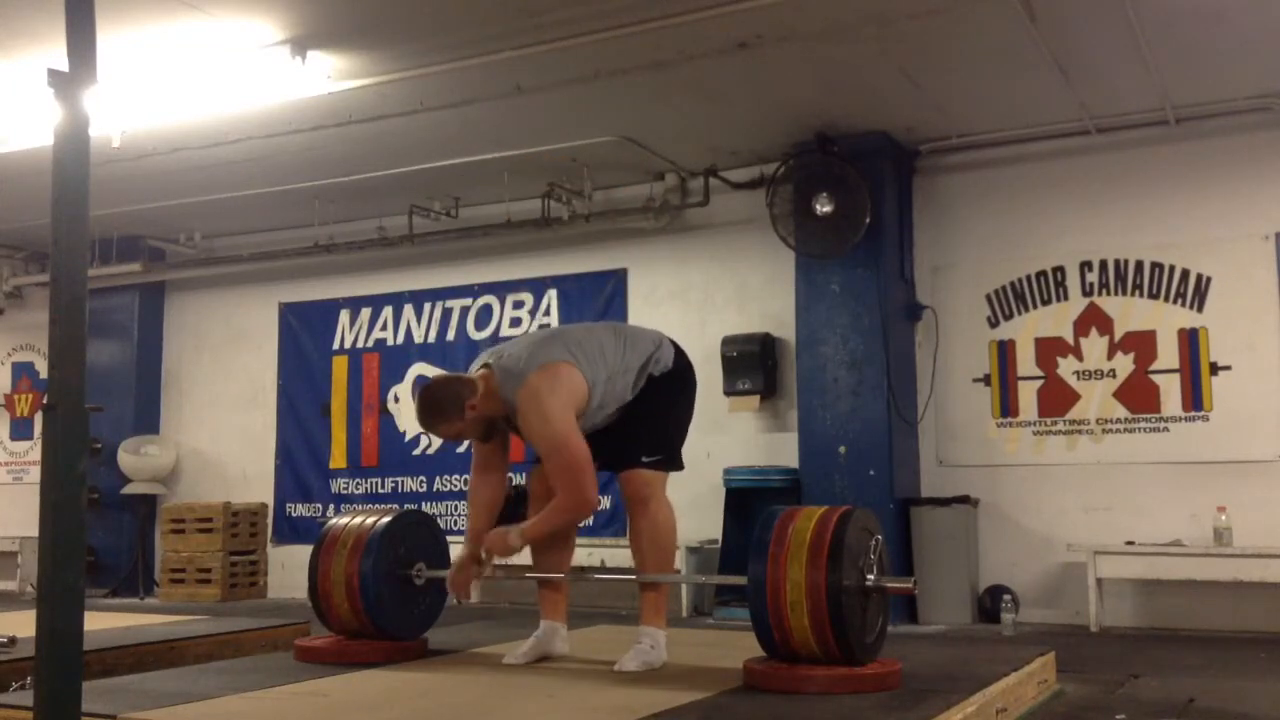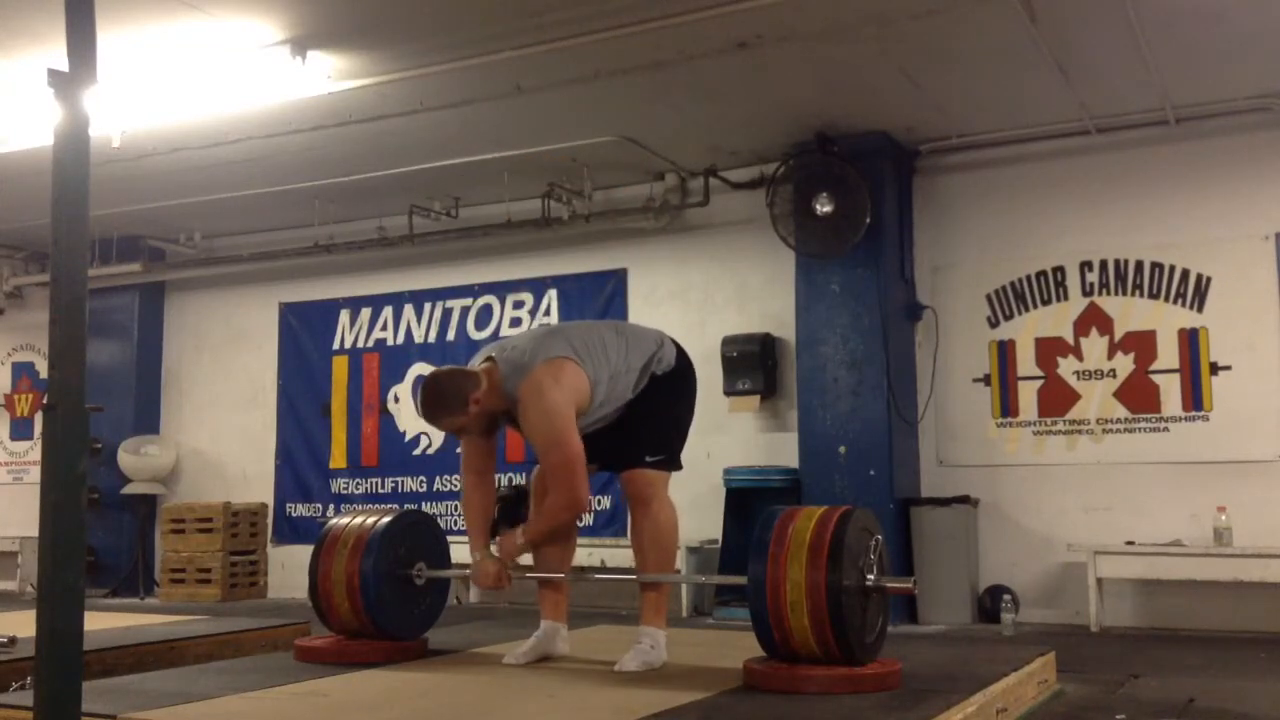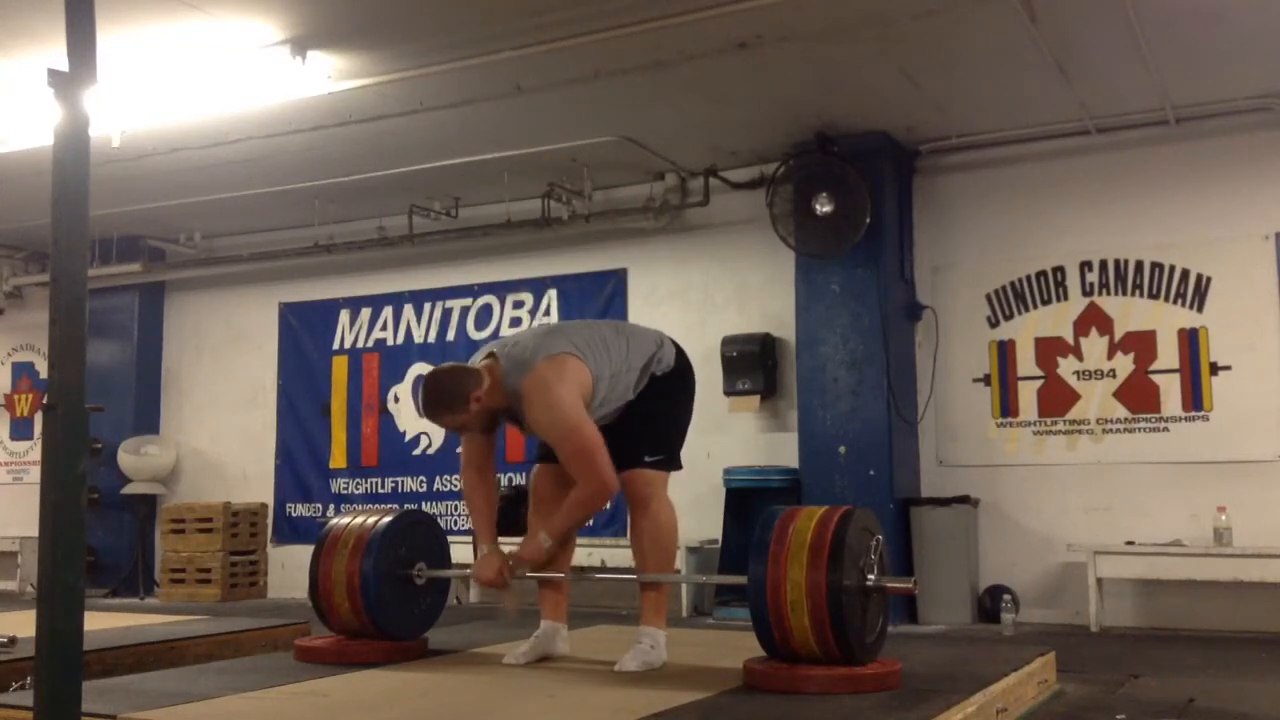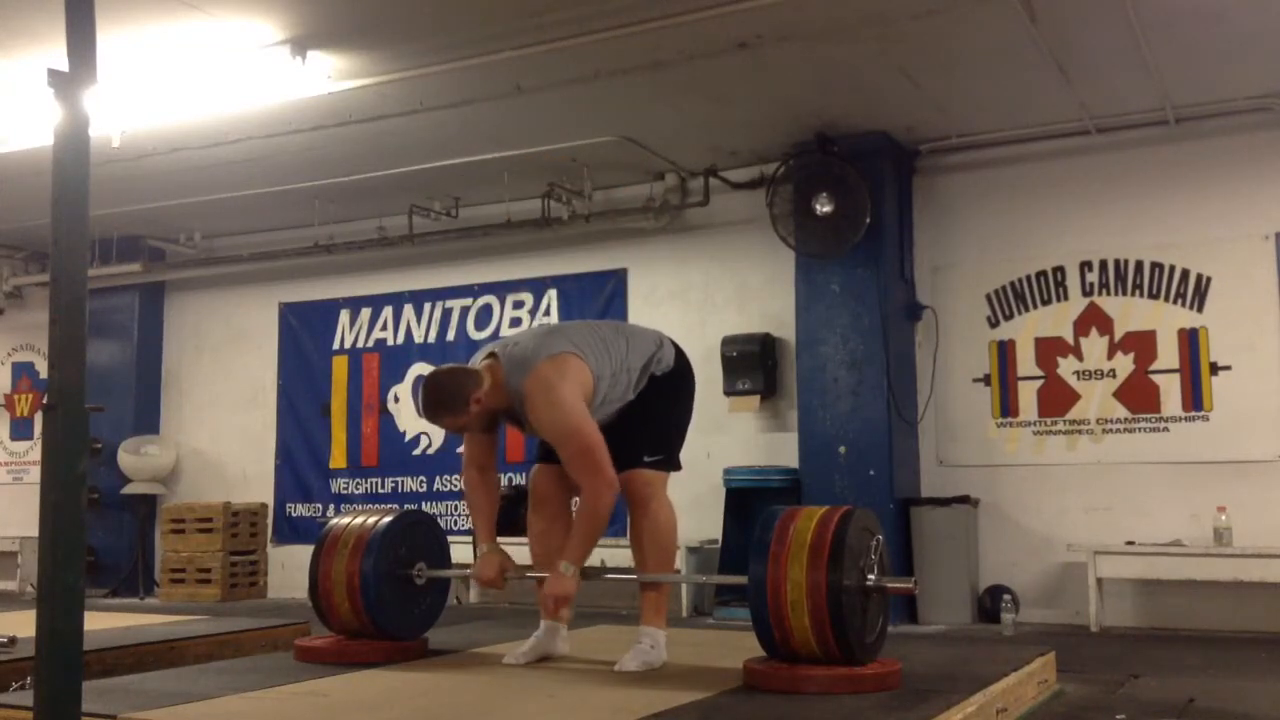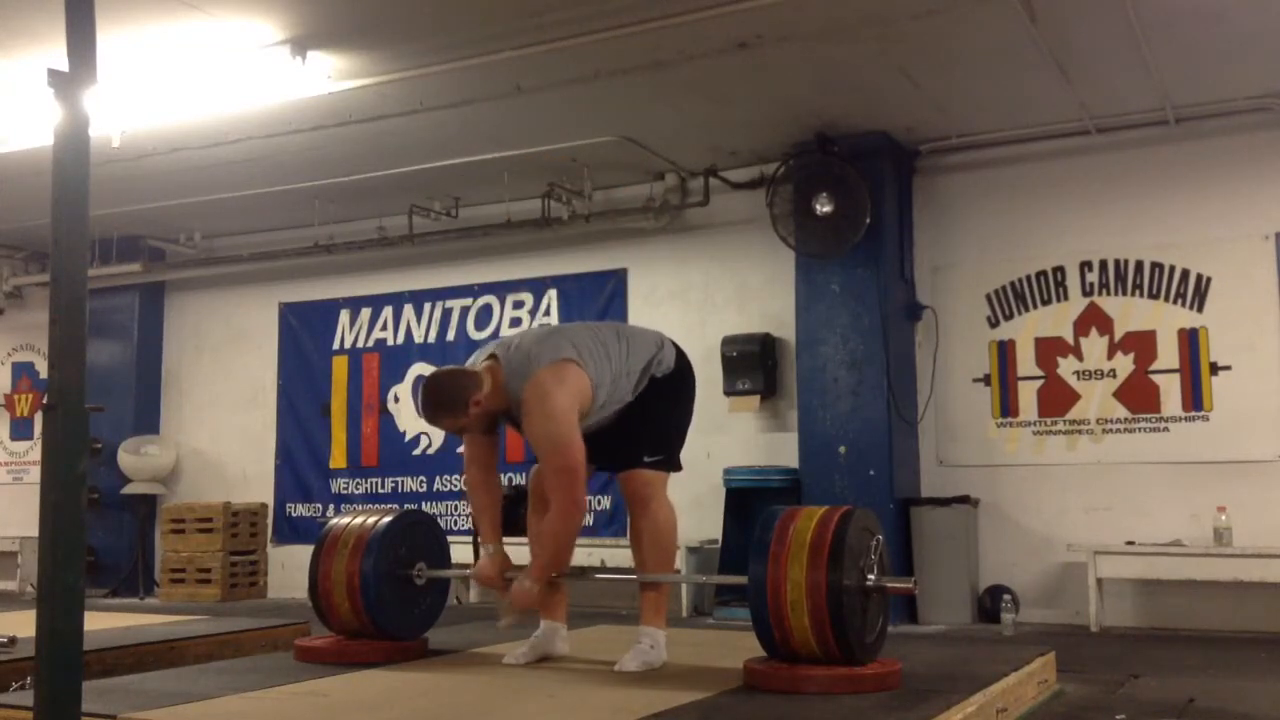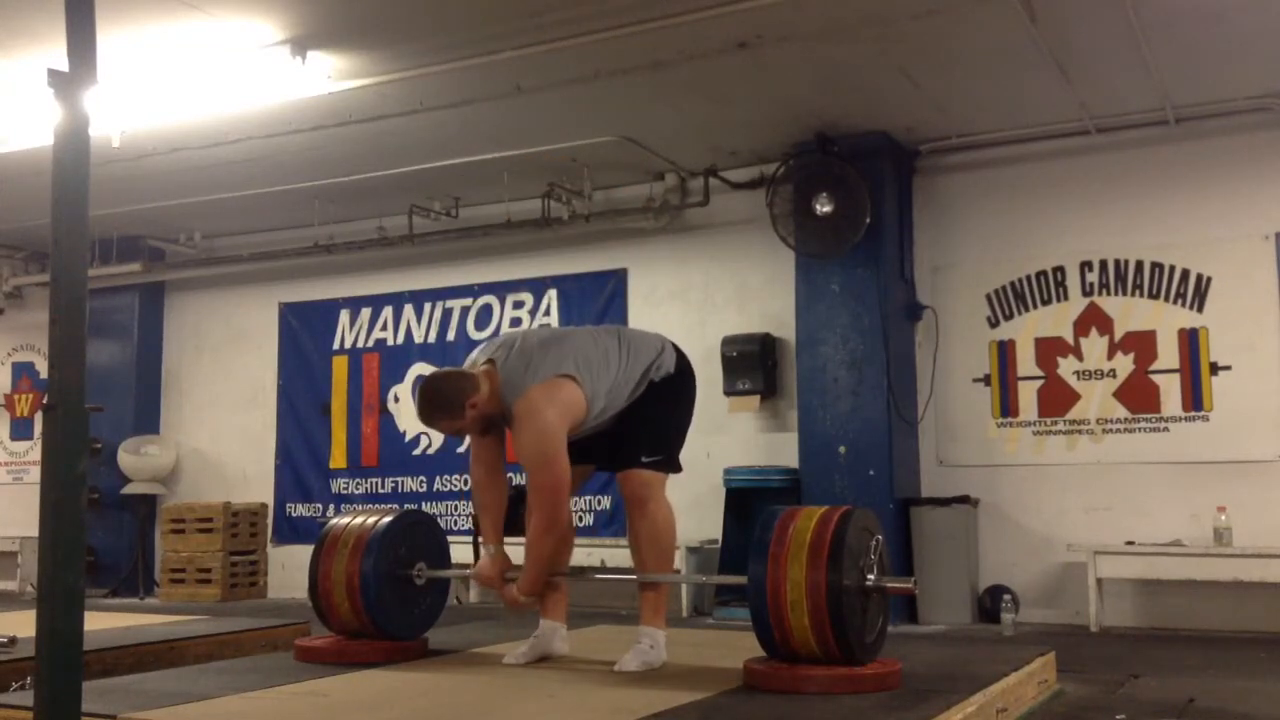
dt=0.2s
person 1, frame 1
left shoulder: (538, 403)
right shoulder: (477, 387)
left elbow: (582, 499)
right elbow: (487, 472)
left wrist: (516, 537)
right wrist: (471, 550)
left hip: (657, 376)
right hip: (606, 390)
left knee: (641, 487)
right knee: (543, 489)
left ankle: (653, 636)
right ankle: (552, 630)
person 1, frame 2
left shoulder: (540, 398)
right shoulder: (475, 383)
left elbow: (574, 498)
right elbow: (475, 474)
left wrist: (521, 538)
right wrist: (480, 554)
left hip: (658, 375)
right hip: (605, 393)
left knee: (644, 487)
right knee: (543, 488)
left ankle: (653, 636)
right ankle: (552, 630)
person 1, frame 3
left shoulder: (545, 394)
right shoulder: (475, 380)
left elbow: (602, 482)
right elbow: (476, 470)
left wrist: (545, 540)
right wrist: (486, 549)
left hip: (656, 376)
right hip: (605, 391)
left knee: (642, 488)
right knee: (544, 487)
left ankle: (652, 635)
right ankle: (552, 630)
person 1, frame 4
left shoulder: (547, 395)
right shoulder: (474, 380)
left elbow: (602, 487)
right elbow: (478, 469)
left wrist: (566, 570)
right wrist: (486, 548)
left hip: (656, 376)
right hip: (605, 390)
left knee: (642, 487)
right knee: (544, 489)
left ankle: (652, 635)
right ankle: (552, 631)
person 1, frame 5
left shoulder: (544, 400)
right shoulder: (475, 378)
left elbow: (570, 505)
right elbow: (479, 470)
left wrist: (532, 583)
right wrist: (491, 549)
left hip: (657, 377)
right hip: (606, 390)
left knee: (642, 487)
right knee: (542, 488)
left ankle: (652, 635)
right ankle: (552, 630)
person 1, frame 6
left shoulder: (537, 412)
right shoulder: (474, 377)
left elbow: (551, 517)
right elbow: (486, 469)
left wrist: (524, 590)
right wrist: (492, 549)
left hip: (658, 377)
right hip: (604, 385)
left knee: (640, 488)
right knee: (544, 493)
left ankle: (652, 635)
right ankle: (552, 630)
